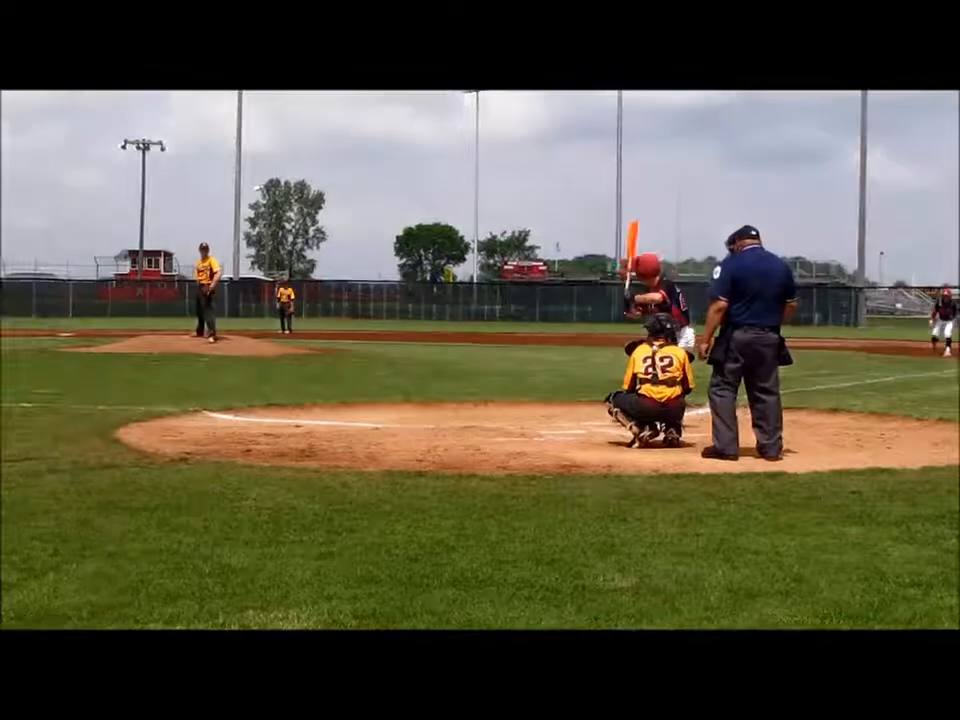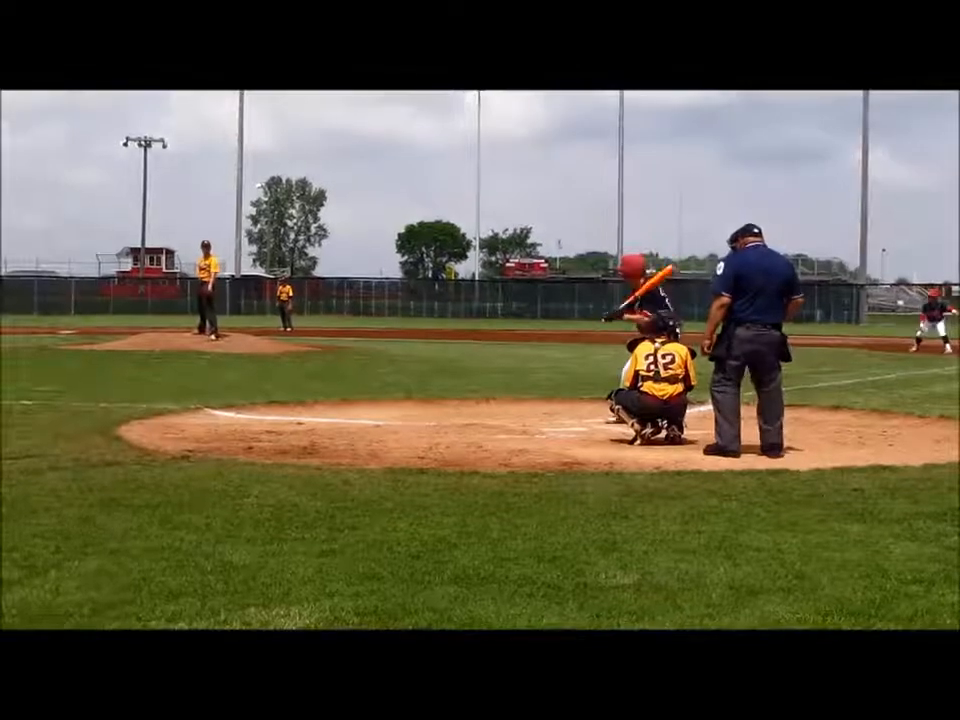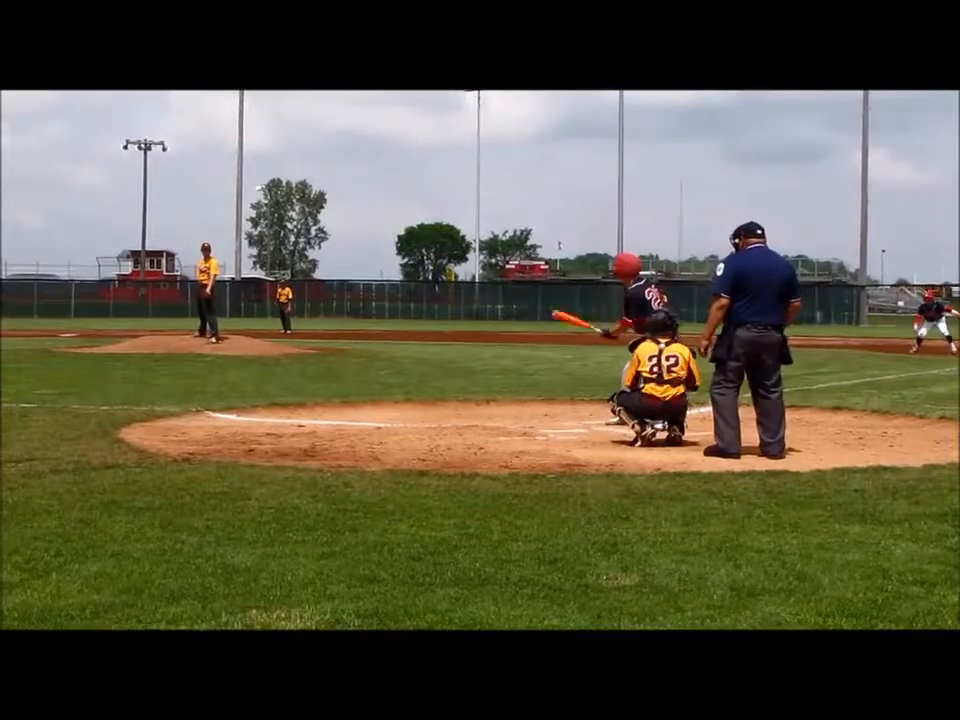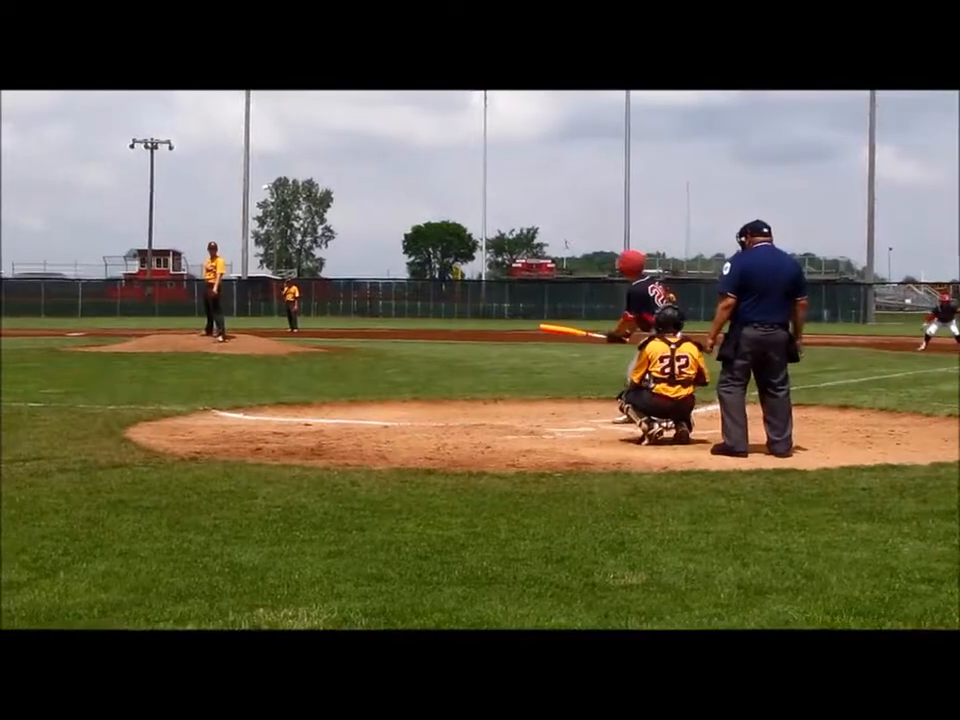
dt=0.3s
person 1, frame 1
left shoulder: (731, 263)
right shoulder: (781, 265)
left elbow: (719, 305)
right elbow: (791, 305)
left wrist: (706, 340)
left hip: (736, 337)
right hip: (768, 338)
left knee: (723, 389)
right knee: (768, 393)
left ankle: (726, 447)
right ankle: (771, 447)
person 1, frame 2
left shoulder: (733, 260)
right shoulder: (784, 263)
left elbow: (722, 301)
right elbow: (796, 300)
left wrist: (708, 335)
left hip: (739, 334)
right hip: (771, 335)
left knee: (724, 386)
right knee: (770, 388)
left ankle: (728, 444)
right ankle: (773, 443)
person 1, frame 3
left shoulder: (734, 261)
right shoulder: (784, 265)
left elbow: (721, 303)
right elbow: (795, 305)
left wrist: (706, 337)
left hip: (739, 335)
right hip: (771, 337)
left knee: (724, 388)
right knee: (771, 392)
left ankle: (728, 445)
right ankle: (774, 446)
person 1, frame 4
left shoulder: (740, 260)
right shoulder: (791, 263)
left elbow: (728, 302)
right elbow: (800, 304)
left wrist: (712, 335)
right wrist: (796, 337)
left hip: (745, 334)
right hip: (778, 335)
left knee: (731, 386)
right knee: (777, 389)
left ankle: (735, 443)
right ankle: (781, 444)
